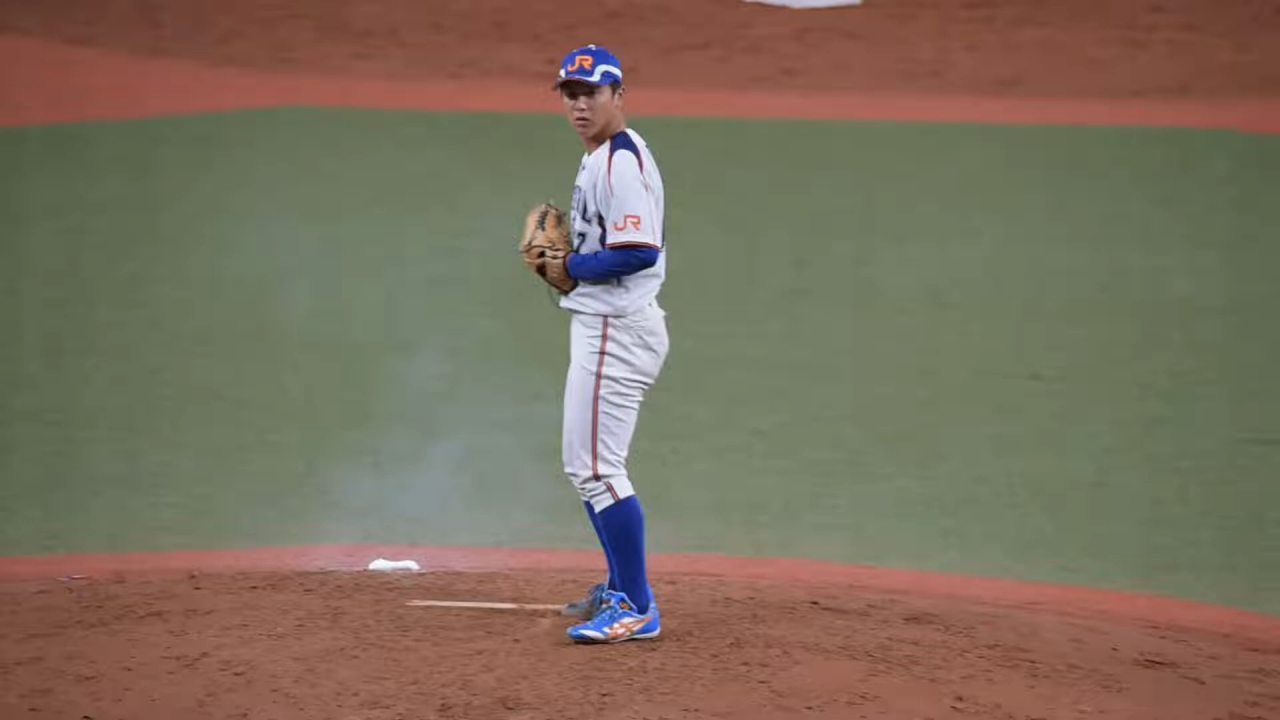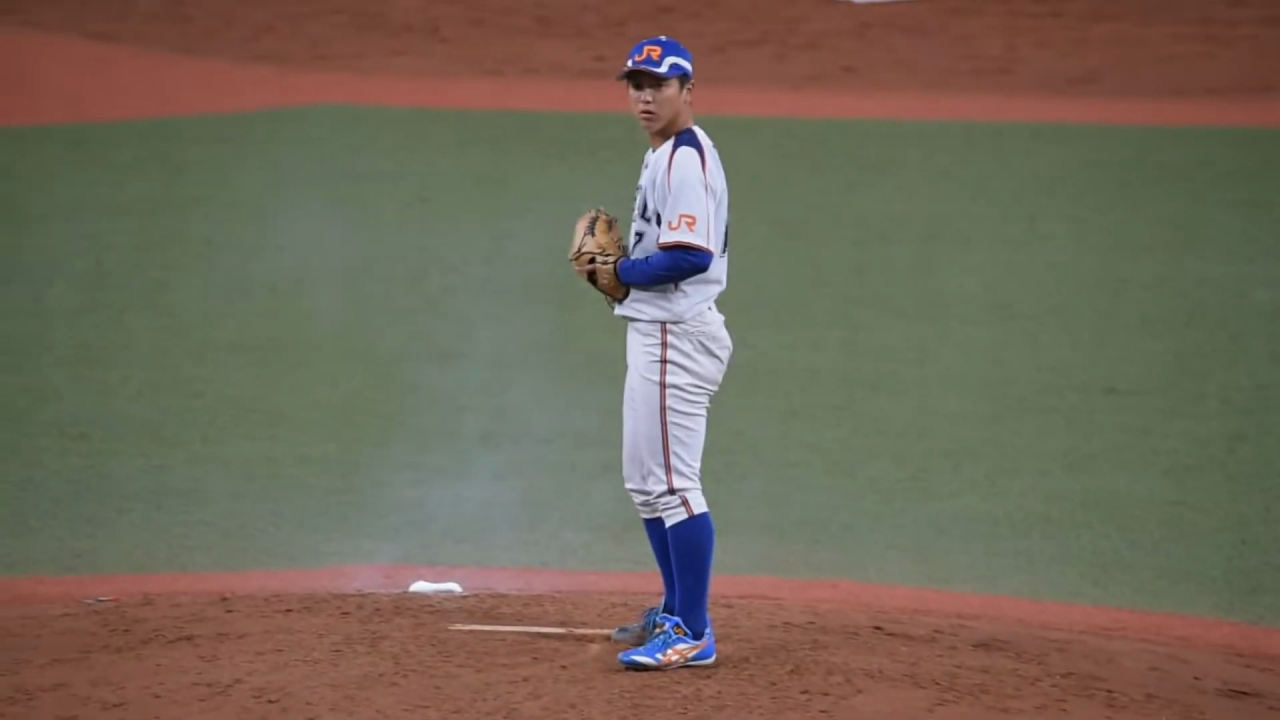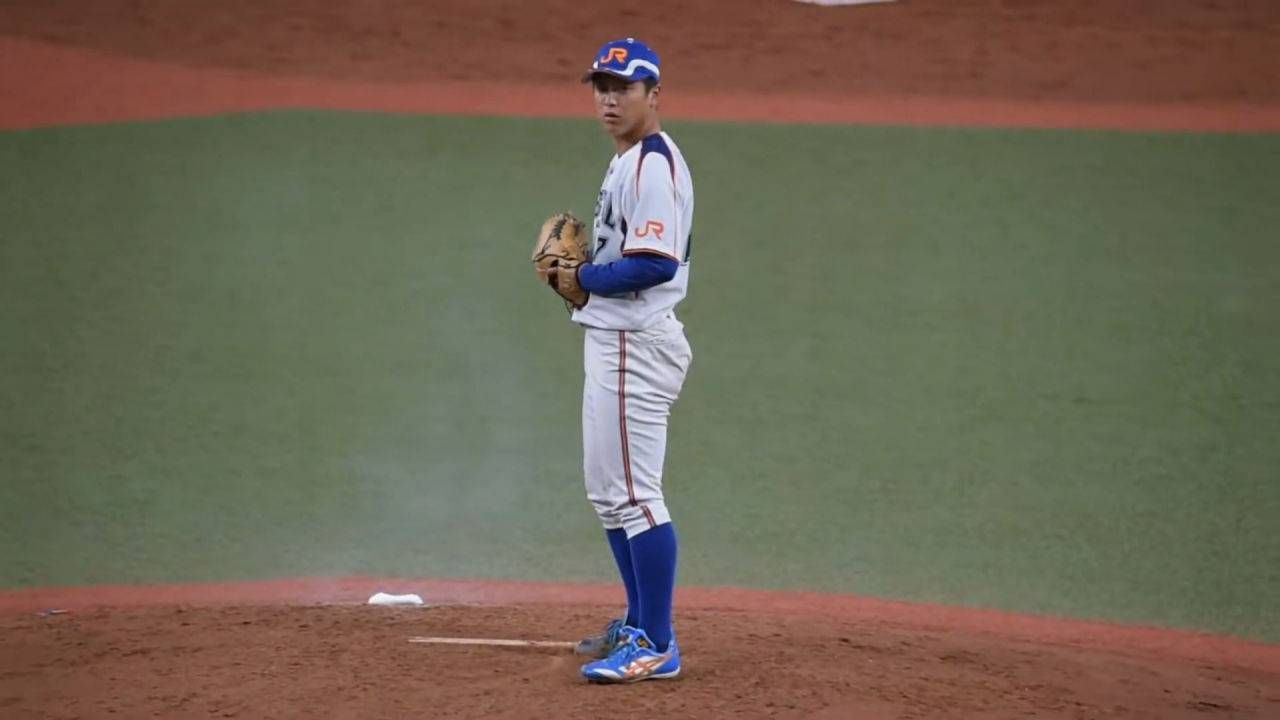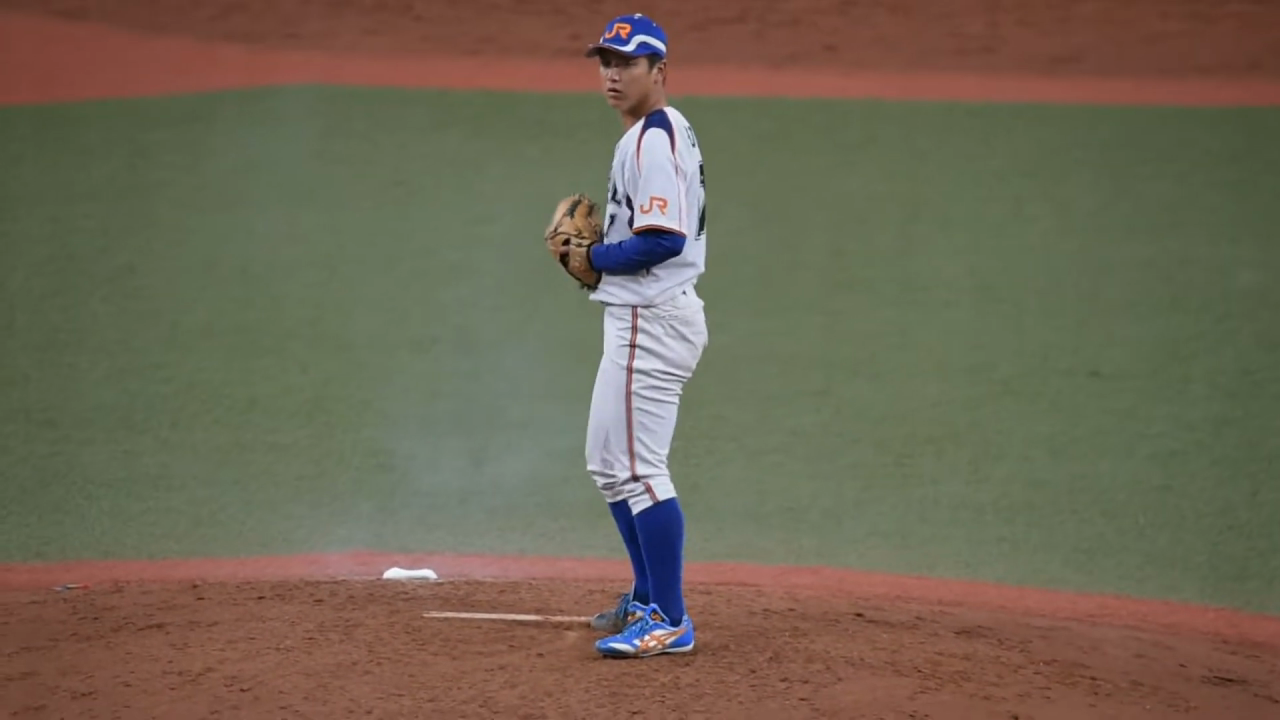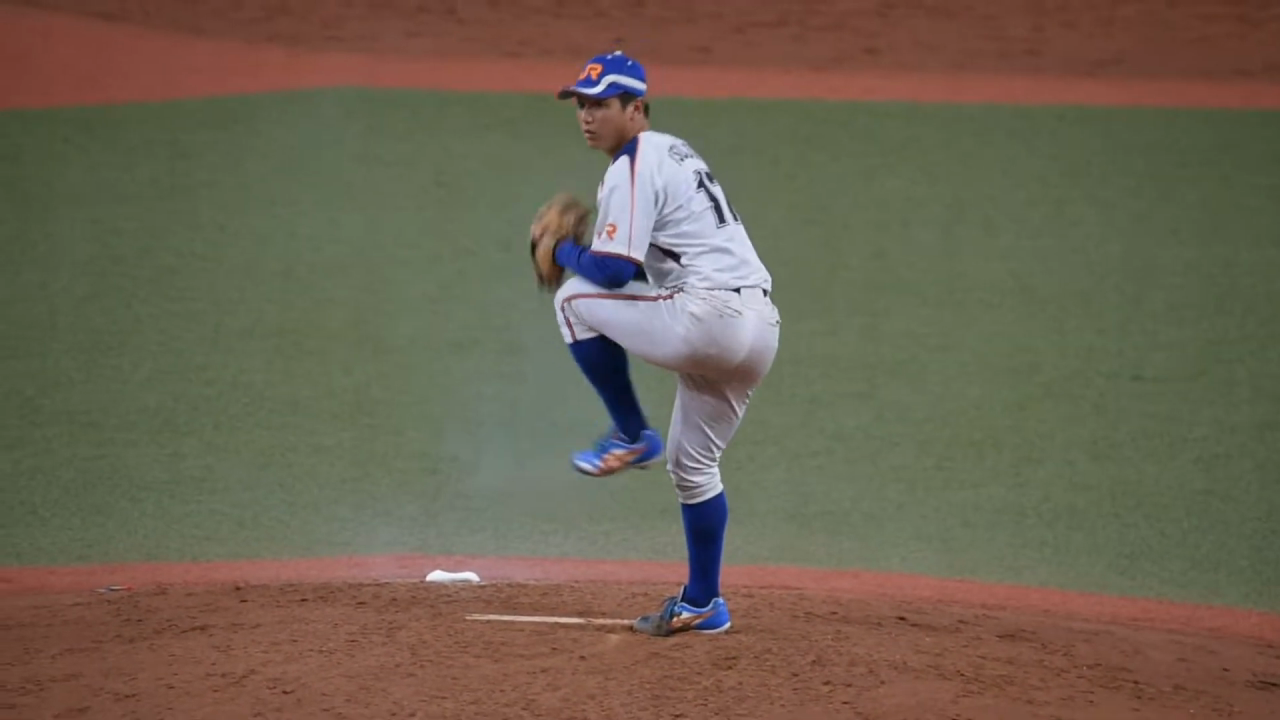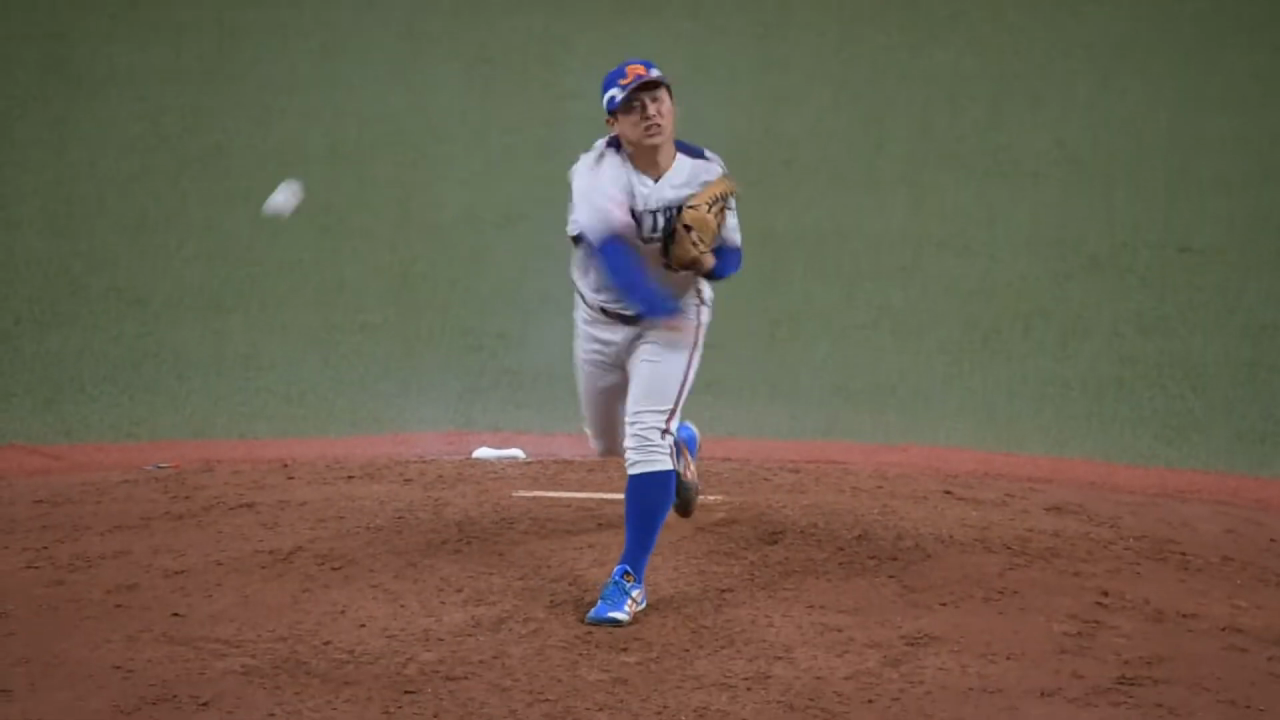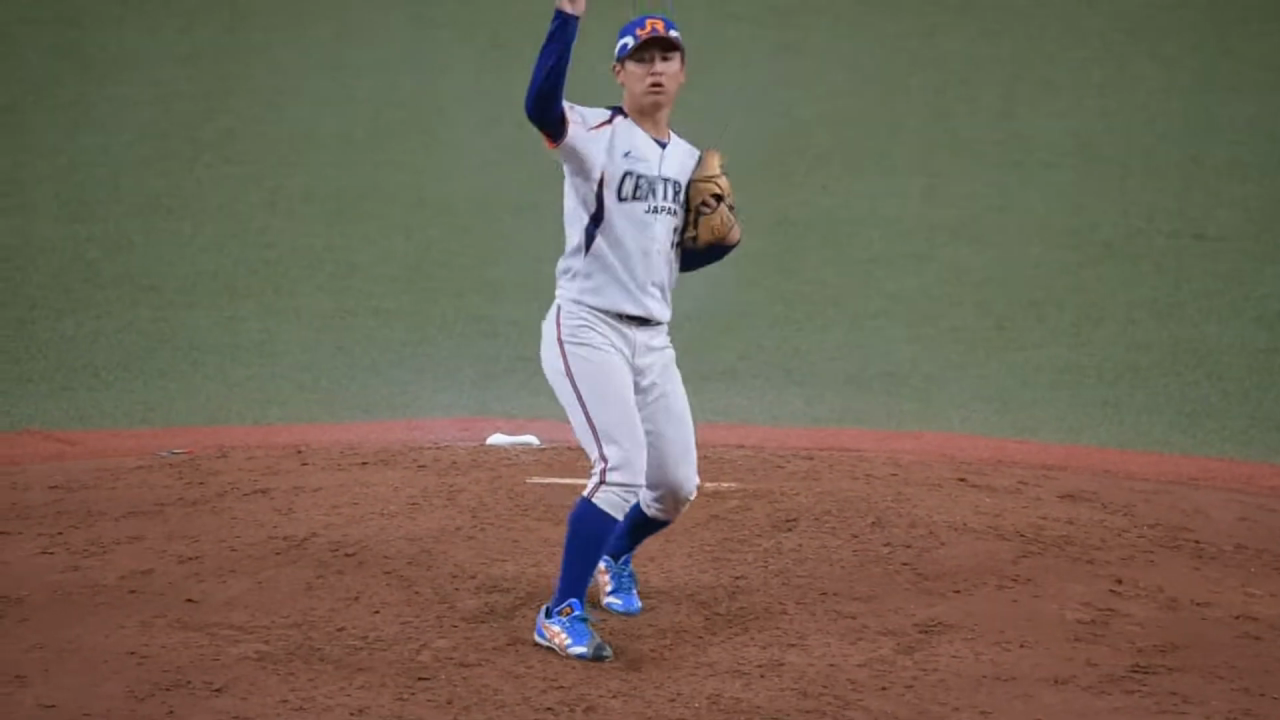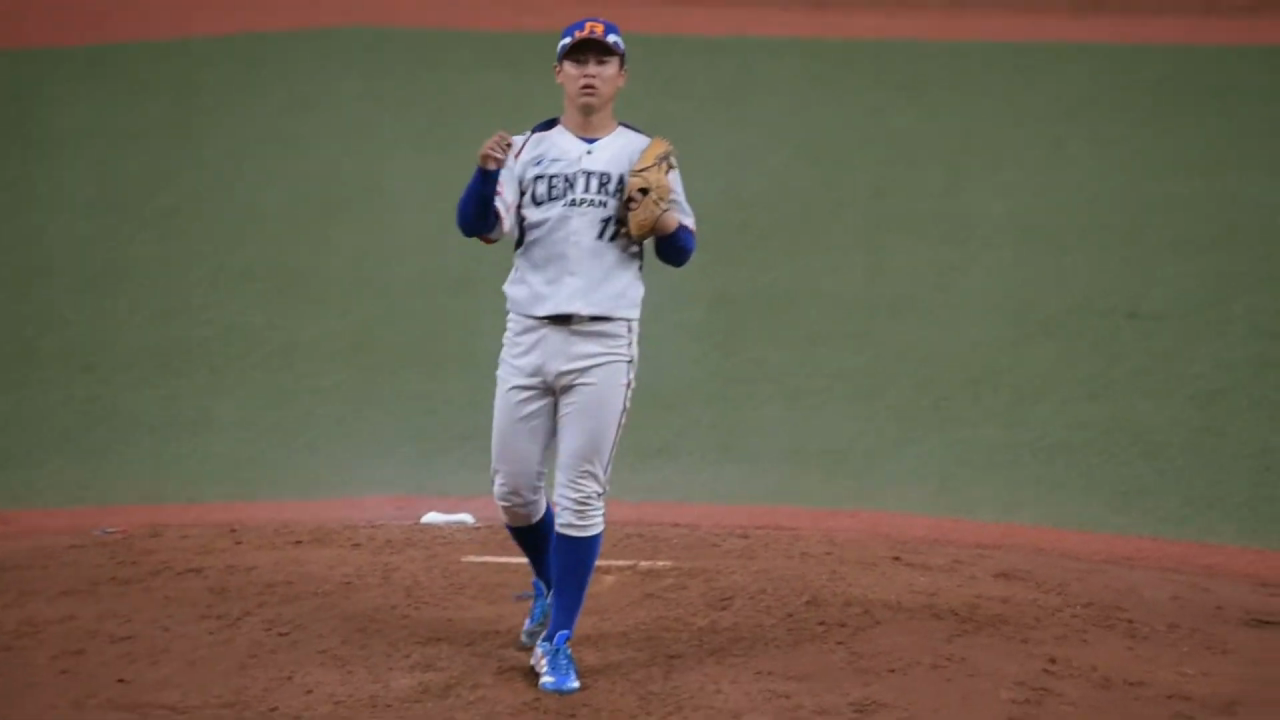
dt=0.7s
person 1, frame 1
left shoulder: (623, 159)
right shoulder: (597, 158)
left elbow: (639, 252)
left wrist: (570, 267)
right wrist: (566, 263)
left hip: (616, 331)
right hip: (603, 328)
left knee: (595, 467)
right knee: (588, 464)
left ankle: (638, 607)
right ankle: (621, 588)
person 1, frame 2
left shoulder: (686, 155)
right shoulder: (663, 155)
left elbow: (689, 255)
left wrist: (621, 271)
right wrist: (624, 269)
left hip: (674, 338)
right hip: (657, 333)
left knee: (671, 485)
right knee: (645, 482)
left ankle: (692, 633)
right ankle: (675, 612)
person 1, frame 3
left shoulder: (654, 162)
right shoulder: (628, 161)
left elbow: (656, 264)
left wrist: (584, 277)
right wrist: (583, 271)
left hip: (633, 347)
right hip: (615, 342)
left knee: (634, 494)
right knee: (610, 493)
left ankle: (658, 646)
right ankle: (639, 624)
person 1, frame 4
left shoulder: (655, 137)
right shoulder: (651, 134)
left elbow: (663, 241)
left wrist: (593, 257)
right wrist: (597, 245)
left hip: (650, 323)
right hip: (643, 320)
left knee: (638, 471)
right knee: (610, 465)
left ankle: (670, 619)
right ankle: (649, 598)
person 1, frame 5
left shoulder: (631, 166)
right shoulder: (672, 154)
left elbow: (612, 273)
left wrist: (562, 251)
right wrist: (586, 243)
left hip: (715, 315)
right hip: (757, 325)
left knee: (576, 301)
right knee: (693, 463)
left ankle: (632, 436)
right ankle: (703, 602)
person 1, frame 6
left shoulder: (706, 170)
right shoulder: (596, 171)
left elbow: (729, 252)
right elbow: (612, 249)
left wrist: (707, 262)
right wrist: (659, 304)
left hip: (673, 321)
right hip: (600, 319)
left knee: (646, 436)
right knee: (608, 440)
left ankle: (630, 577)
right ankle: (675, 440)
person 1, frame 7
left shoulder: (689, 160)
right shoulder: (597, 133)
right elbow: (541, 111)
left wrist: (722, 241)
left hip: (650, 341)
right hip: (587, 331)
left knee: (675, 488)
right knee: (618, 469)
left ankle: (612, 559)
right ankle: (561, 612)
person 1, frame 8
left shoulder: (646, 154)
right shoulder: (526, 150)
left elbow: (681, 253)
right elbow: (474, 226)
left wrist: (667, 224)
right wrist: (486, 170)
left hip: (604, 345)
right hip: (528, 339)
left knee: (580, 496)
right knee: (514, 491)
left ankle: (556, 641)
right ankle: (547, 582)
